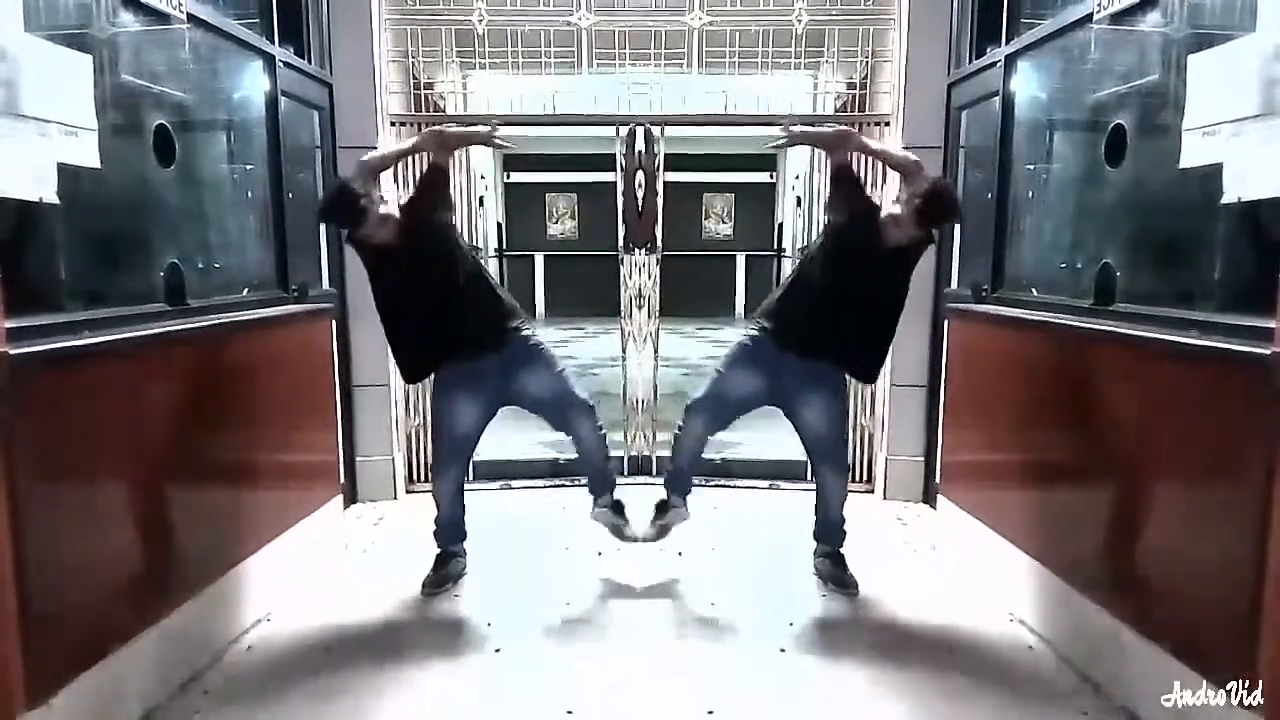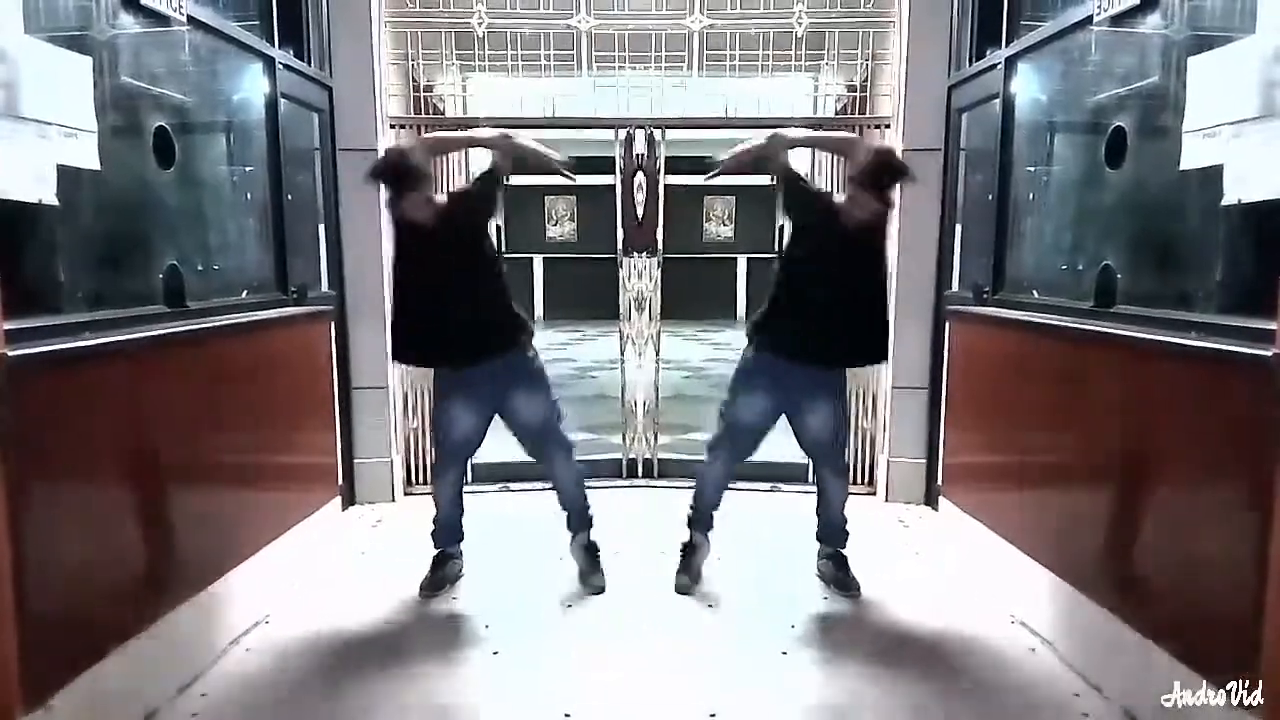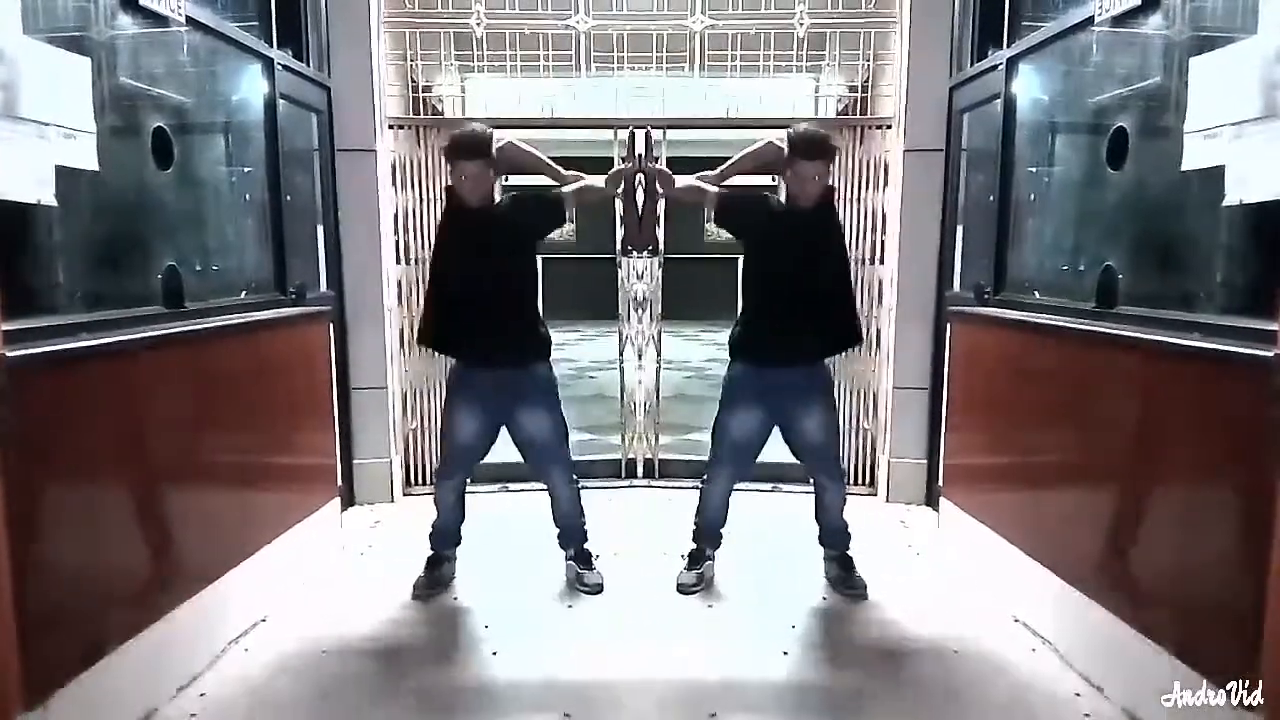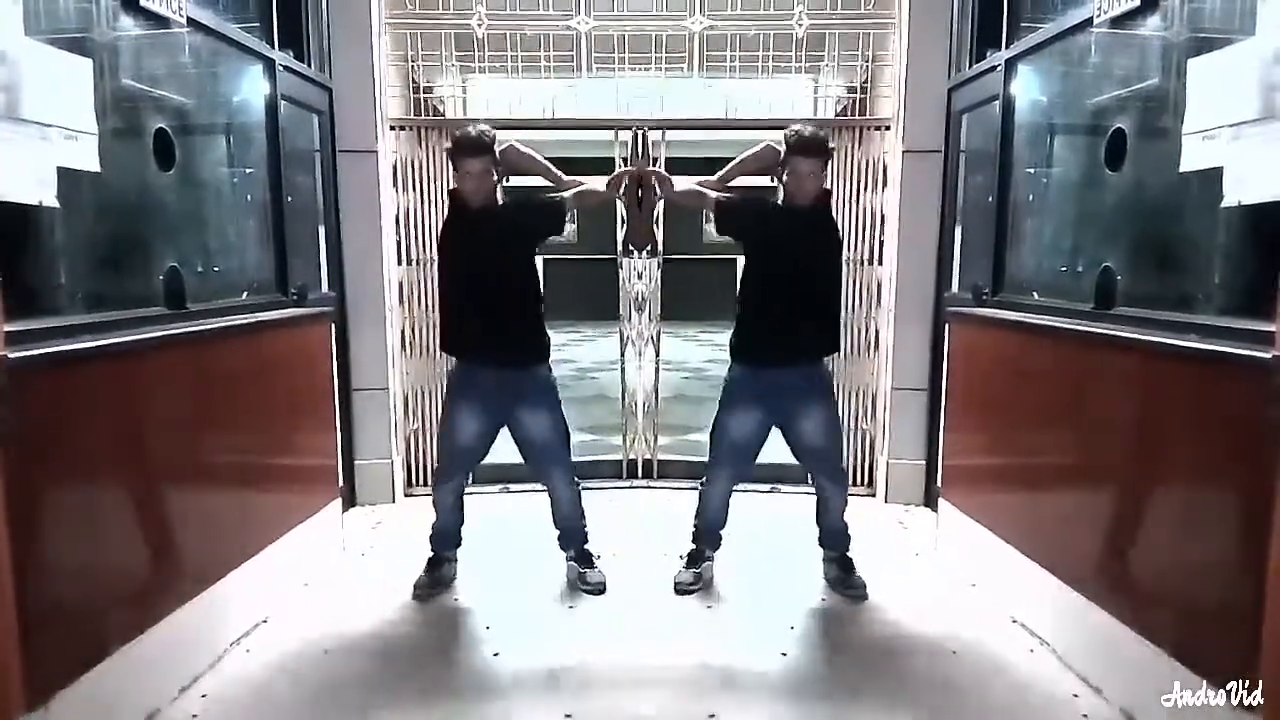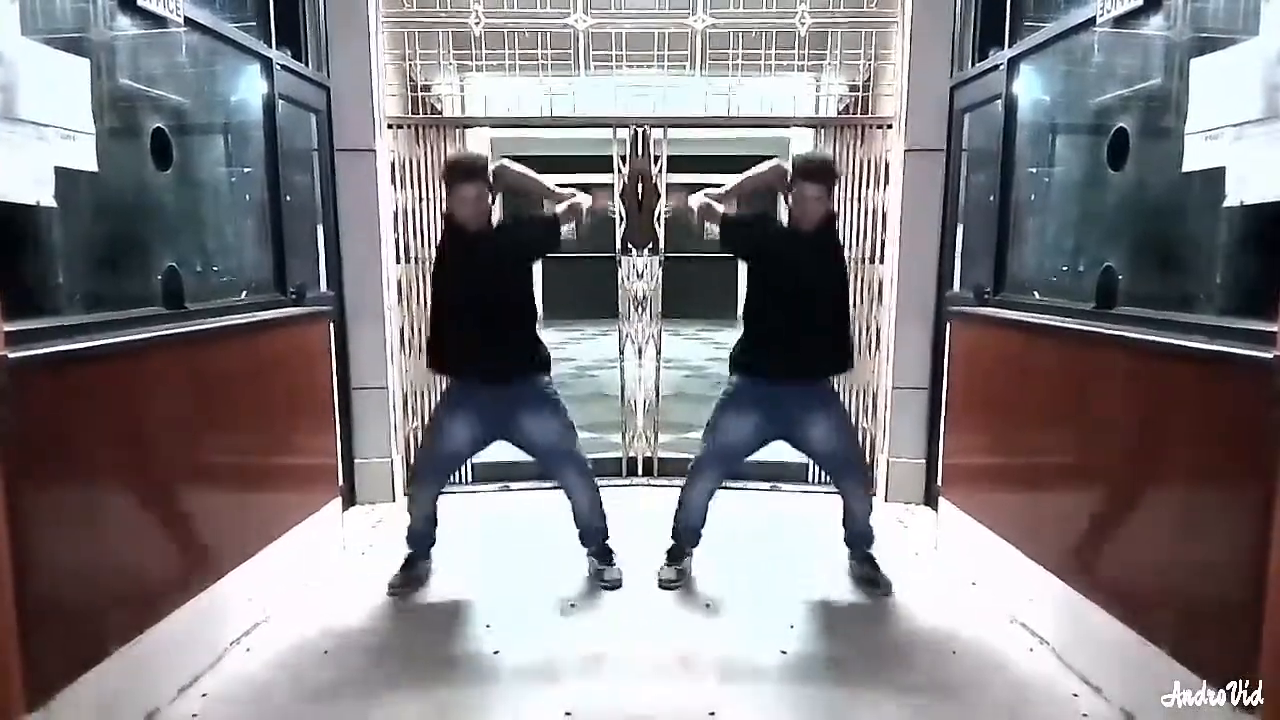
dt=0.3s
person 1, frame 1
left shoulder: (424, 213)
right shoulder: (369, 248)
right elbow: (364, 168)
left wrist: (471, 136)
left hip: (512, 345)
right hip: (458, 368)
left knee: (579, 417)
right knee: (448, 466)
left ankle: (605, 499)
right ankle: (451, 552)
person 1, frame 2
left shoulder: (467, 206)
right shoulder: (402, 222)
left elbow: (503, 147)
right elbow: (421, 150)
left hip: (512, 357)
right hip: (456, 370)
left knee: (556, 450)
right knee: (448, 466)
left ankle: (581, 538)
right ankle: (448, 553)
person 1, frame 3
left shoulder: (521, 213)
right shoulder: (454, 210)
left elbow: (577, 191)
right elbow: (505, 148)
left wrist: (601, 185)
right wrist: (568, 177)
left hip: (528, 372)
right hip: (472, 374)
left knee: (557, 471)
right knee: (451, 472)
left ankle: (576, 551)
right ankle: (443, 555)
person 1, frame 4
left shoulder: (521, 216)
right shoulder: (455, 214)
left elbow: (579, 198)
right elbow: (508, 151)
left wrist: (611, 187)
right wrist: (565, 182)
left hip: (528, 373)
right hip: (472, 375)
left knee: (557, 470)
right knee: (451, 471)
left ankle: (577, 554)
right ankle: (444, 555)
person 1, frame 5
left shoulder: (515, 236)
right shoulder: (451, 236)
left elbow: (563, 203)
right elbow: (501, 170)
left wrist: (585, 199)
right wrist: (556, 195)
left hip: (527, 387)
right hip: (469, 391)
left knee: (573, 468)
right knee: (425, 475)
left ankle: (597, 549)
right ankle: (418, 556)
person 2, frame 1
left shoulder: (910, 249)
right shoulder: (855, 213)
left hip: (820, 368)
right hip: (767, 345)
left knee: (831, 465)
right knee: (700, 417)
left ankle: (828, 551)
right ankle: (674, 499)
person 2, frame 2
left shoulder: (878, 225)
right shoulder: (812, 206)
left elbow: (863, 152)
right elbow: (777, 148)
left hip: (823, 370)
right hip: (767, 357)
left knee: (831, 466)
right knee: (724, 450)
left ankle: (831, 553)
right ankle: (698, 538)
person 2, frame 3
left shoulder: (824, 210)
right shoulder: (759, 213)
left elbow: (774, 148)
right elbow: (704, 191)
right wrist: (682, 185)
left hip: (807, 374)
right hip: (751, 370)
left knee: (828, 472)
right knee: (724, 470)
left ankle: (836, 555)
right ankle: (703, 551)
person 2, frame 4
left shoulder: (823, 214)
right shoulder: (758, 215)
left elbow: (771, 152)
right elbow: (703, 198)
left wrist: (713, 184)
right wrist: (675, 188)
left hip: (807, 375)
right hip: (751, 373)
left knee: (830, 472)
right knee: (723, 471)
left ankle: (836, 556)
right ankle: (703, 554)
person 2, frame 5
left shoulder: (828, 235)
right shoulder: (764, 235)
left elbow: (777, 171)
right elbow: (709, 207)
left wrist: (723, 196)
right wrist: (700, 200)
left hip: (811, 391)
right hip: (753, 387)
left knee: (854, 474)
right knee: (707, 468)
left ankle: (861, 555)
right ankle: (683, 549)
